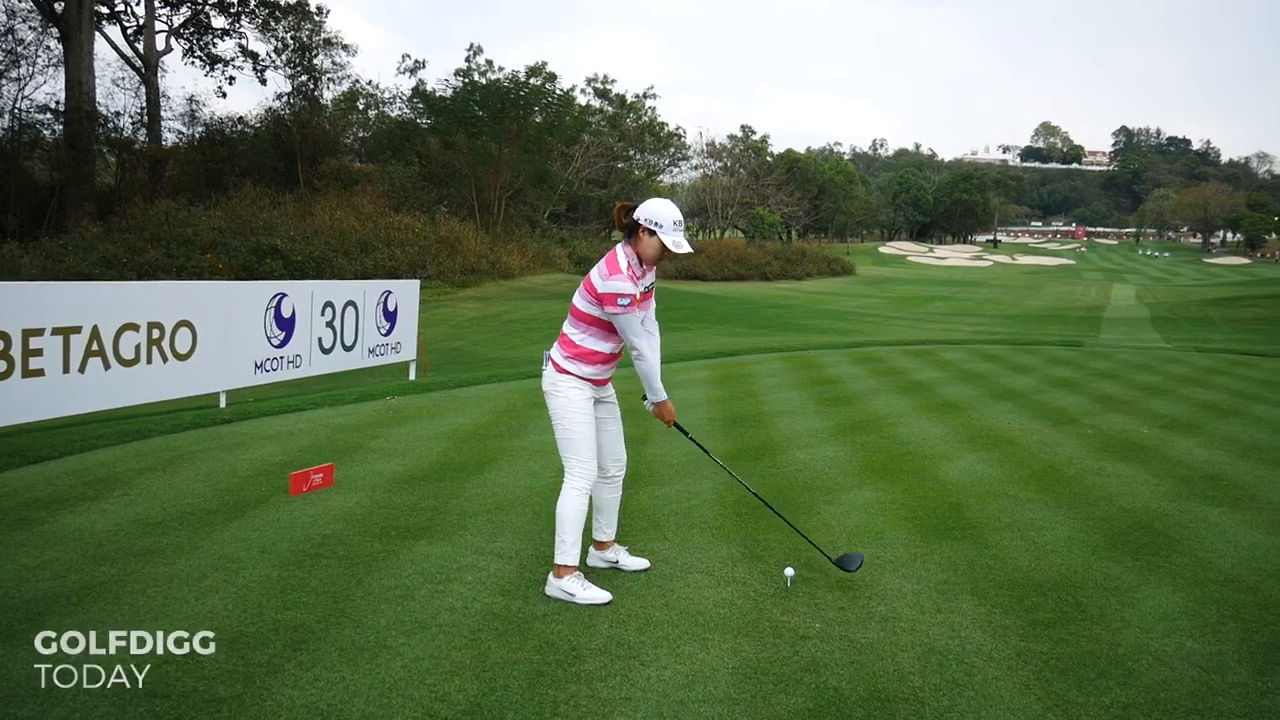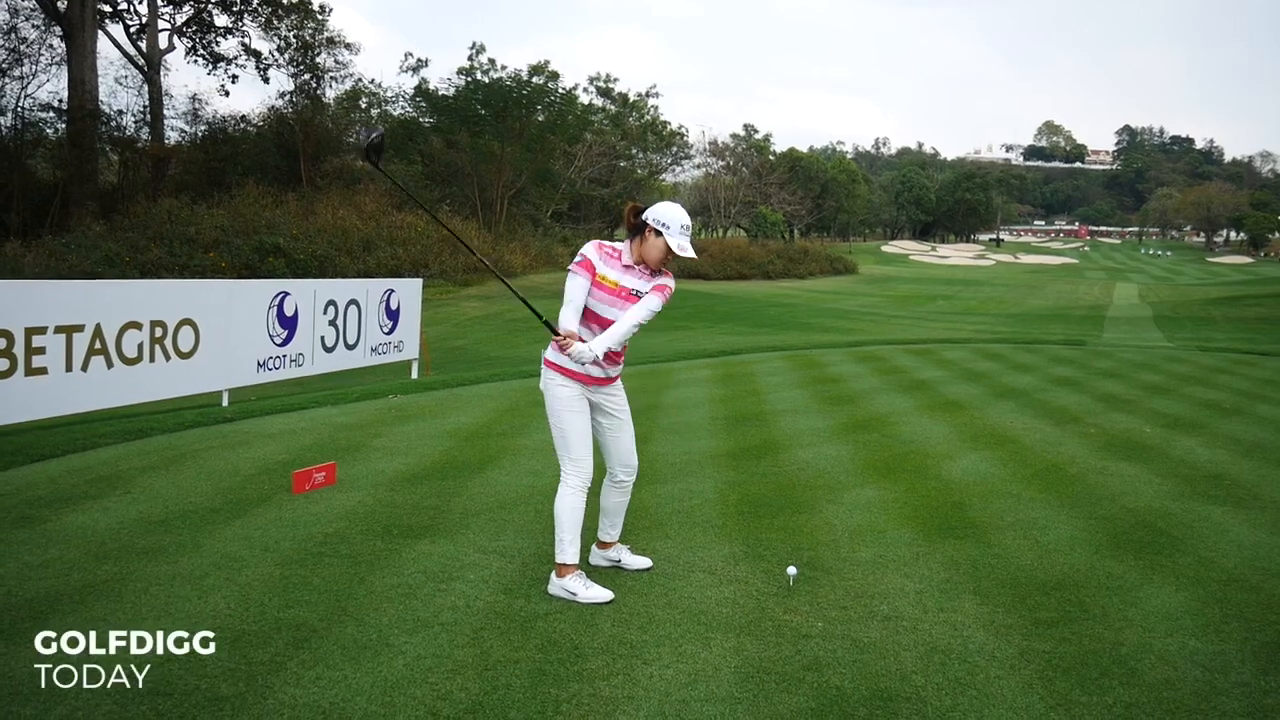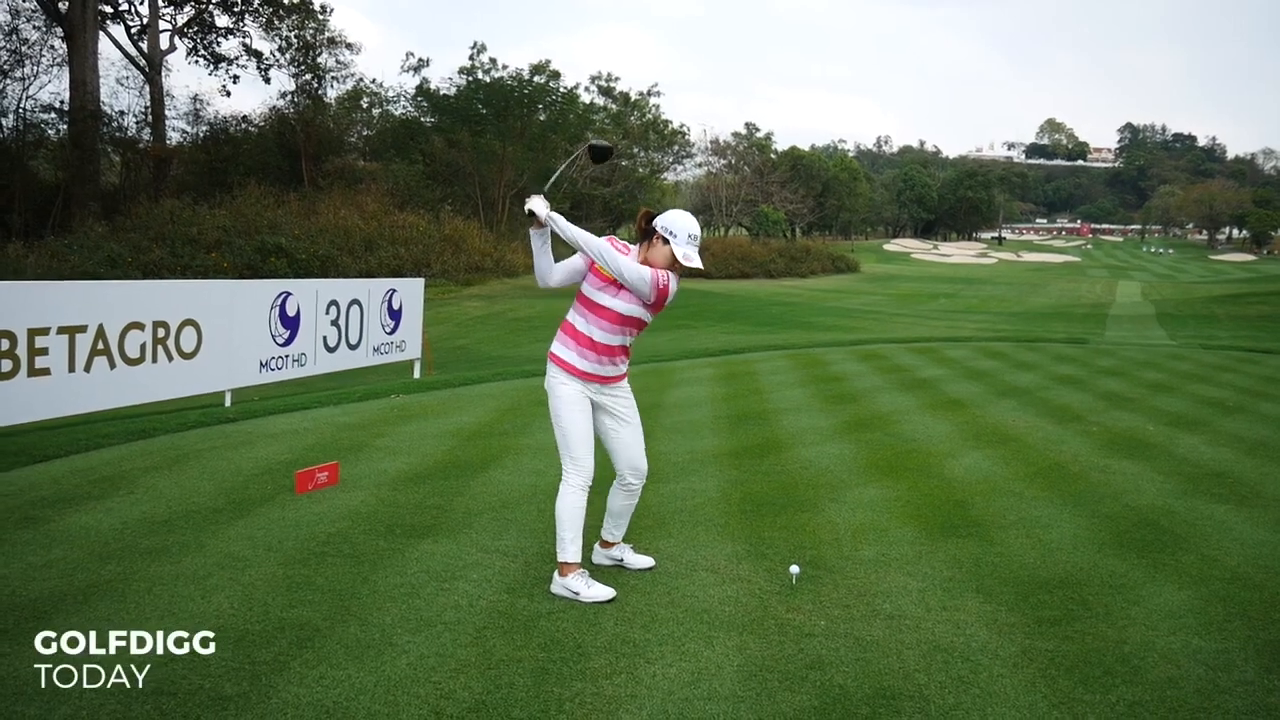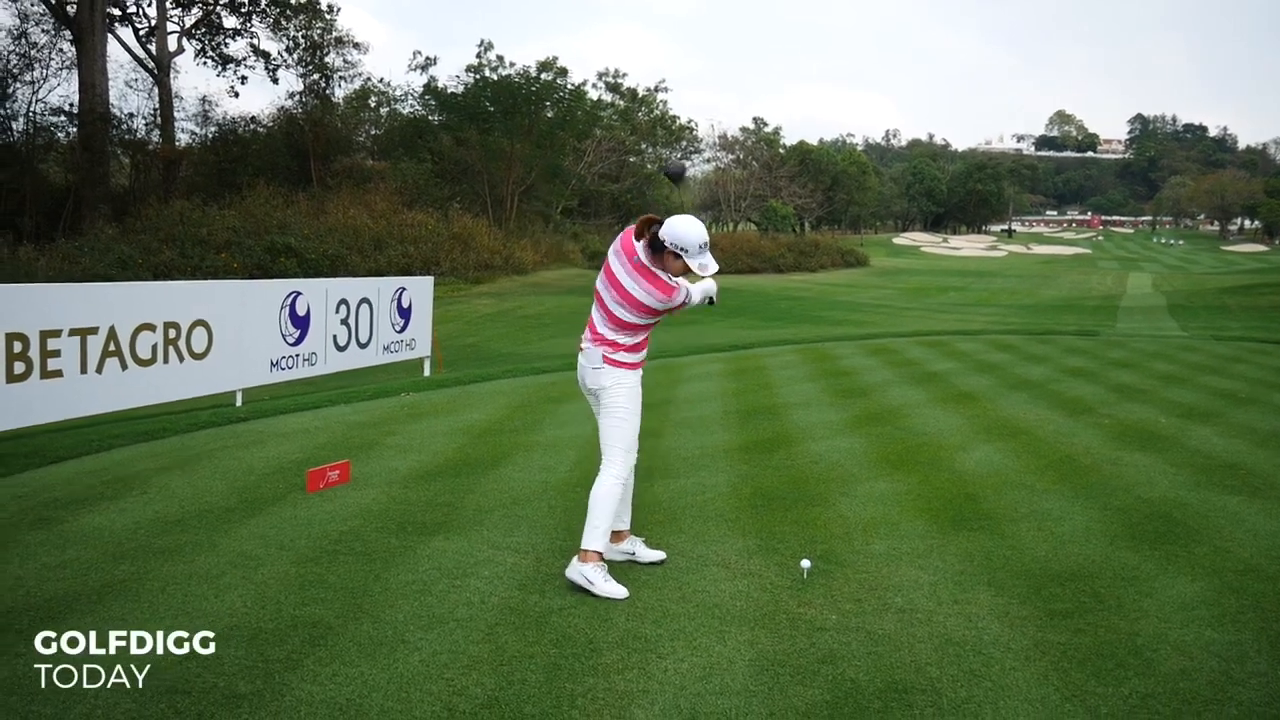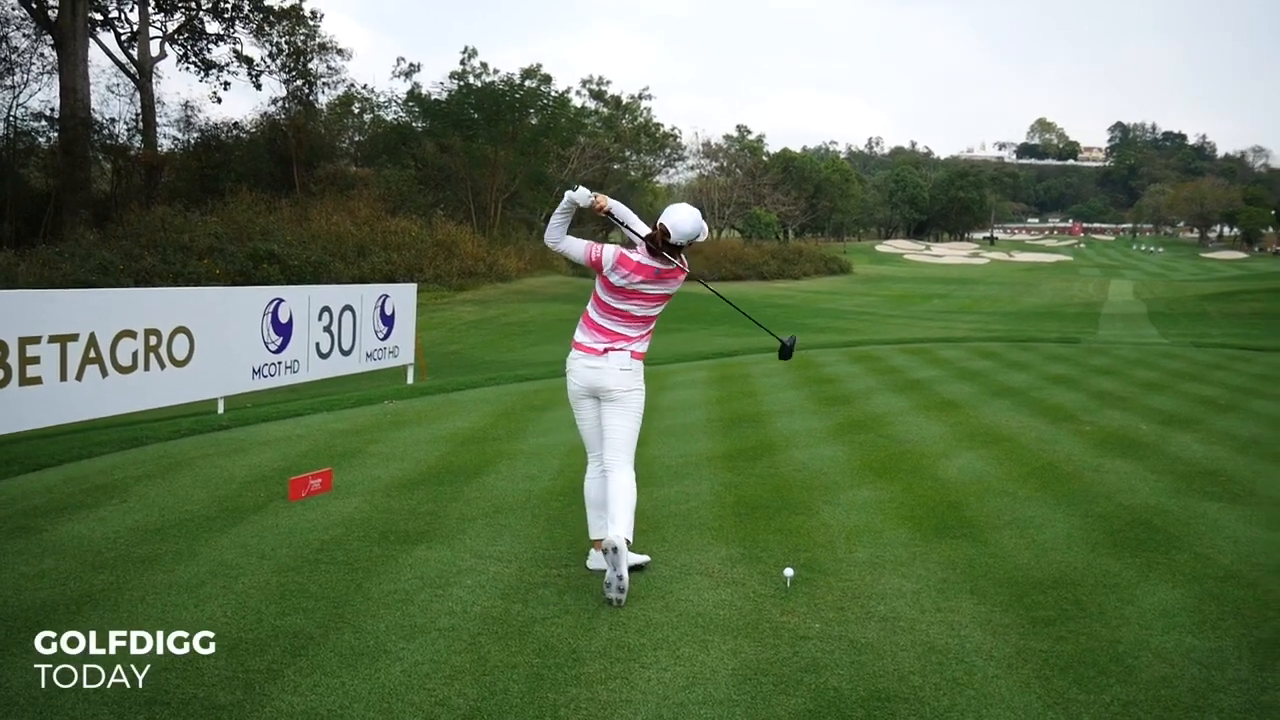
dt=0.4s
person 1, frame 1
left shoulder: (643, 266)
right shoulder: (616, 279)
left elbow: (650, 329)
right elbow: (637, 345)
left wrist: (654, 390)
right wrist: (659, 398)
left hip: (598, 381)
right hip: (569, 380)
left knee: (613, 467)
right knee: (582, 476)
left ankle: (603, 547)
right ankle: (563, 575)
person 1, frame 2
left shoulder: (663, 283)
right shoulder: (596, 253)
left elbow: (630, 322)
right elbow: (570, 307)
left wrist: (589, 351)
right wrist: (567, 334)
left hip: (605, 381)
right hip: (565, 377)
left knee: (624, 469)
right knee: (577, 474)
left ankle: (607, 546)
right ankle: (565, 573)
person 1, frame 3
left shoulder: (665, 284)
right shoulder: (608, 247)
left elbow: (611, 263)
right elbow: (548, 279)
left wrist: (552, 216)
right wrist: (539, 229)
left hip: (612, 384)
right hip: (568, 376)
left knee: (634, 471)
right knee: (579, 474)
left ankle: (609, 545)
right ankle: (567, 573)
person 1, frame 4
left shoulder: (633, 239)
right shoulder: (668, 293)
right elbow: (688, 295)
left wrist: (699, 284)
right wrist: (704, 288)
left hip: (596, 363)
right hip: (616, 372)
left knee: (623, 454)
right knee: (616, 466)
left ankle: (619, 540)
right ankle: (587, 561)
person 1, frame 5
left shoulder: (615, 260)
right shoulder: (678, 272)
left elbow: (553, 240)
right elbow: (641, 232)
left wrist: (573, 199)
right wrist: (607, 202)
left hip: (581, 368)
right hip: (622, 375)
left knee: (598, 462)
right knee: (620, 466)
left ankle: (600, 548)
right ankle: (618, 541)
